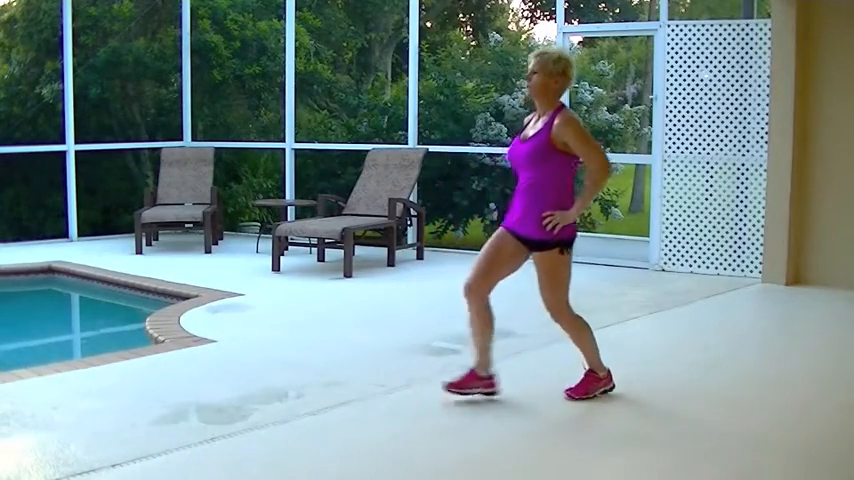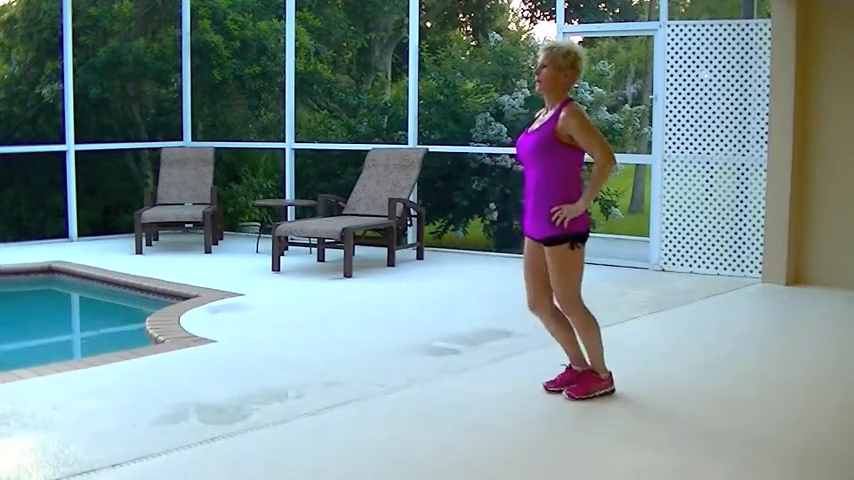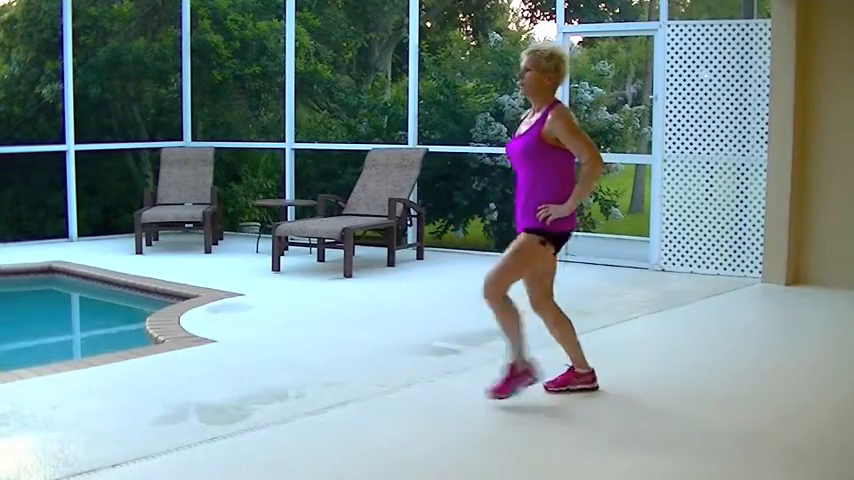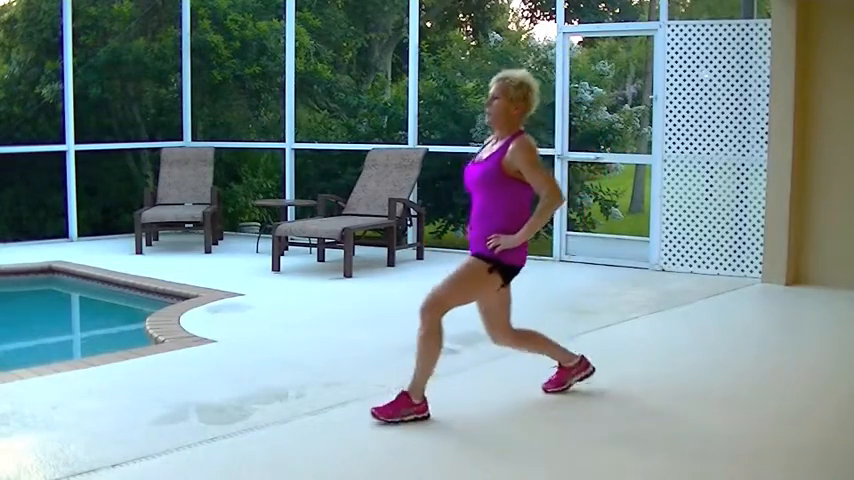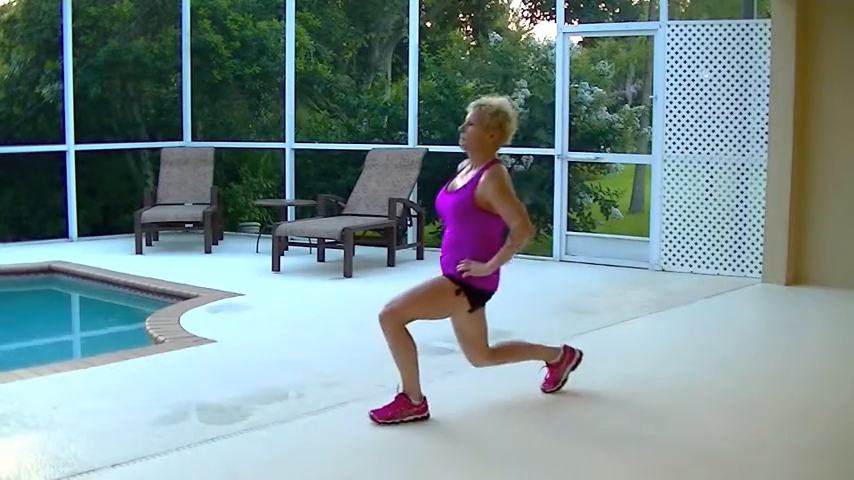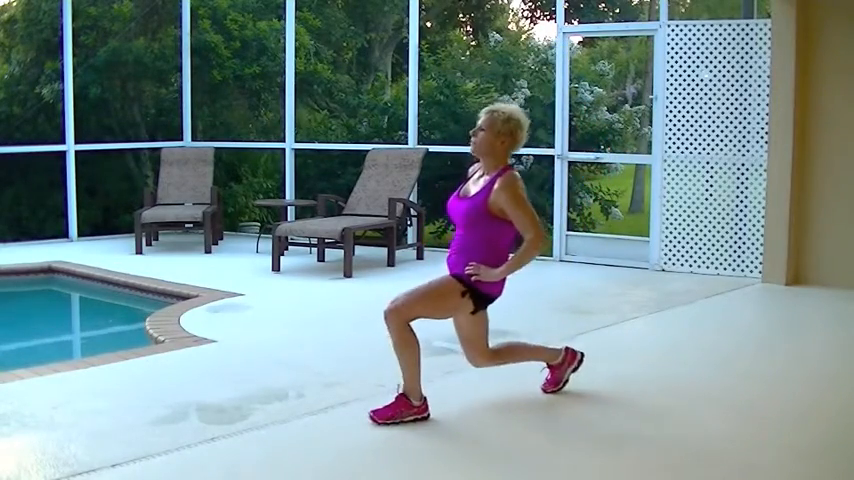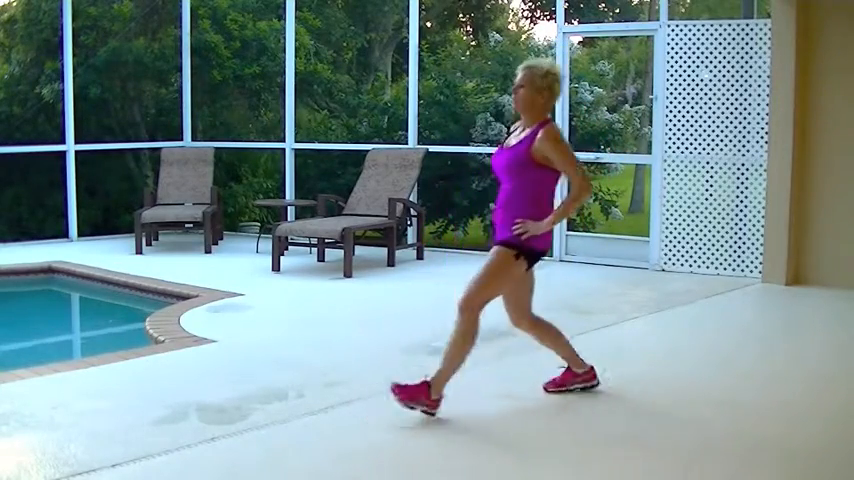
dt=0.3s
person 1, frame 1
left shoulder: (565, 122)
right shoulder: (532, 120)
left elbow: (601, 166)
left wrist: (574, 212)
left hip: (550, 231)
right hip: (516, 224)
left knee: (557, 309)
right knee: (474, 290)
left ankle: (600, 375)
right ankle: (483, 372)
person 1, frame 2
left shoulder: (570, 115)
right shoulder: (542, 115)
left elbow: (606, 160)
left wrist: (580, 205)
left hip: (562, 225)
right hip: (535, 223)
left knee: (569, 304)
right knee: (538, 303)
left ankle: (601, 376)
right ankle: (579, 367)
person 1, frame 3
left shoulder: (555, 118)
right shoulder: (529, 117)
left elbow: (593, 162)
left wrist: (564, 207)
left hip: (547, 226)
right hip: (530, 222)
left knee: (493, 288)
right knee: (542, 303)
left ankle: (520, 365)
right ankle: (581, 371)
person 1, frame 4
left shoulder: (519, 147)
right shoulder: (492, 143)
left elbow: (553, 196)
left wrist: (520, 237)
left hip: (498, 254)
right hip: (485, 251)
left knee: (430, 309)
right knee: (502, 334)
left ankle: (415, 399)
right ankle: (572, 362)
person 1, frame 5
left shoulder: (492, 177)
right shoulder: (465, 167)
left elbow: (523, 227)
left wrist: (491, 265)
left hip: (470, 280)
right hip: (457, 277)
left knee: (390, 315)
right knee: (481, 357)
left ankle: (413, 401)
right ankle: (560, 356)
person 1, frame 6
left shoulder: (506, 184)
right shoulder: (475, 171)
left elbow: (536, 238)
left wrist: (499, 272)
left hip: (476, 281)
right hip: (461, 277)
left knee: (395, 313)
right knee: (481, 357)
left ankle: (413, 401)
right ankle: (561, 357)
person 1, frame 7
left shoulder: (547, 136)
right shoulder: (519, 130)
left elbow: (582, 184)
left wrist: (548, 223)
left hip: (525, 240)
right hip: (511, 237)
left knee: (469, 305)
right knee: (520, 317)
left ankle: (434, 389)
right ankle: (581, 370)
